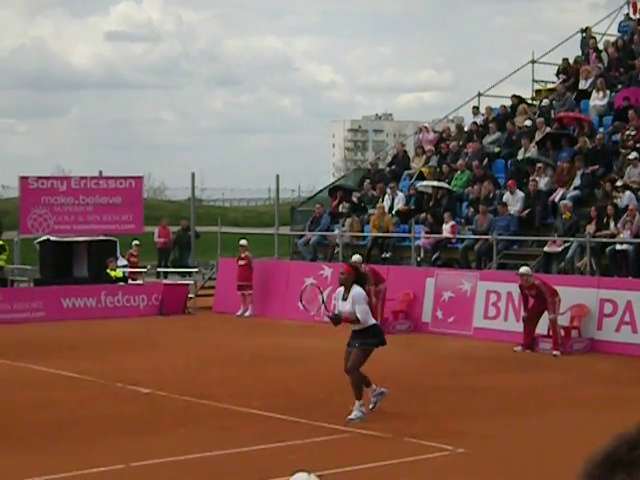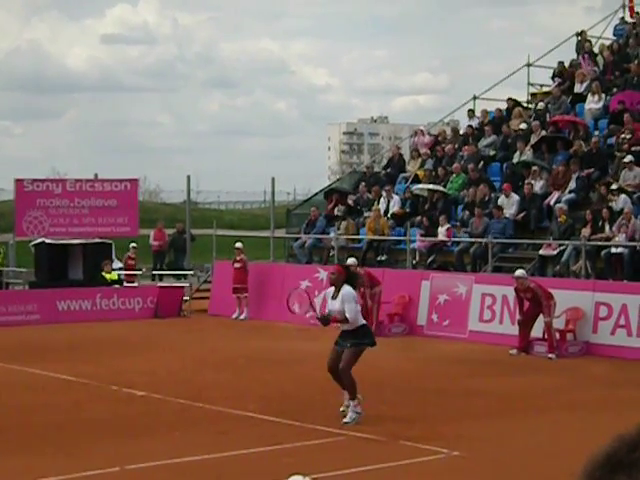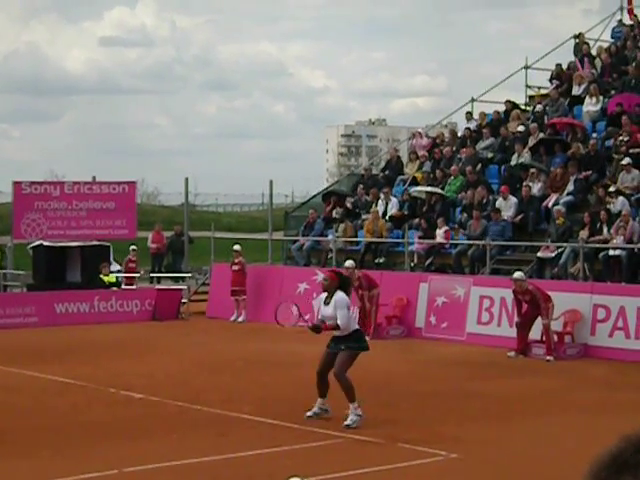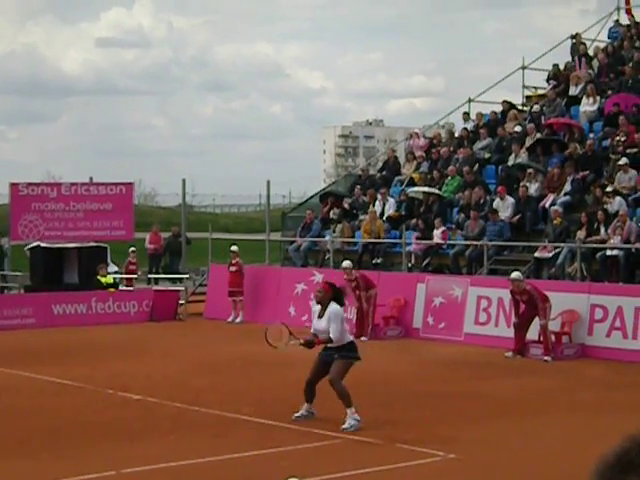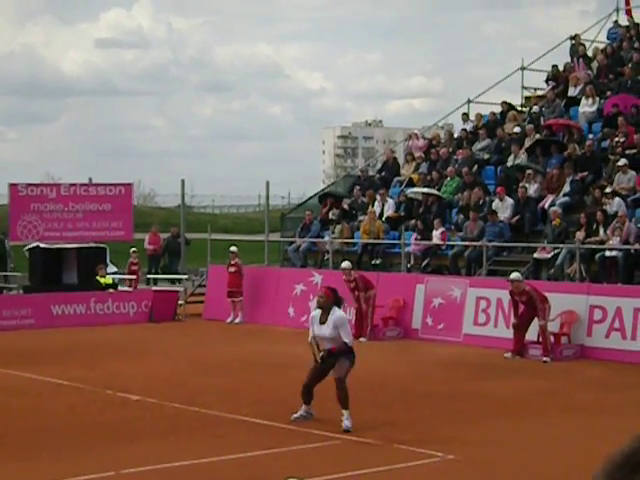
dt=0.1s
person 1, frame 1
left shoulder: (358, 293)
right shoulder: (339, 292)
left elbow: (362, 318)
right elbow: (338, 314)
left wrist: (342, 319)
right wrist: (335, 318)
left hip: (369, 333)
right hip: (357, 333)
left knee: (351, 368)
right knee: (349, 369)
left ankle: (359, 408)
right ankle: (376, 391)
person 1, frame 2
left shoulder: (348, 293)
right shoulder: (329, 292)
left elbow: (352, 318)
right elbow: (330, 314)
left wrist: (331, 319)
right wrist: (325, 318)
left hip: (359, 334)
right hip: (345, 334)
left knee: (343, 369)
right knee: (331, 367)
left ankle: (355, 408)
right ankle: (352, 399)
person 1, frame 3
left shoulder: (340, 299)
right shoulder: (322, 298)
left elbow: (343, 325)
right elbow: (322, 320)
left wrist: (322, 327)
right wrist: (317, 326)
left hip: (351, 339)
right hip: (337, 339)
left knee: (338, 372)
right knee: (320, 372)
left ankle: (355, 411)
right ankle: (321, 406)
person 1, frame 4
left shoulder: (335, 311)
right shoulder: (316, 310)
left elbow: (335, 338)
right elbow: (315, 332)
left wrist: (314, 341)
right wrist: (309, 341)
left hip: (346, 350)
right hip: (328, 351)
left knee: (333, 380)
right knee: (310, 380)
left ankle: (353, 416)
right ankle: (308, 409)
person 1, frame 5
left shoulder: (339, 316)
right shoulder: (314, 315)
left elbow: (348, 342)
right elbow: (313, 339)
left wrist: (330, 351)
right wrist: (317, 353)
left hip: (343, 354)
right hip: (324, 355)
left knee: (339, 379)
right knee: (307, 384)
left ankle: (346, 416)
right ankle: (306, 410)
